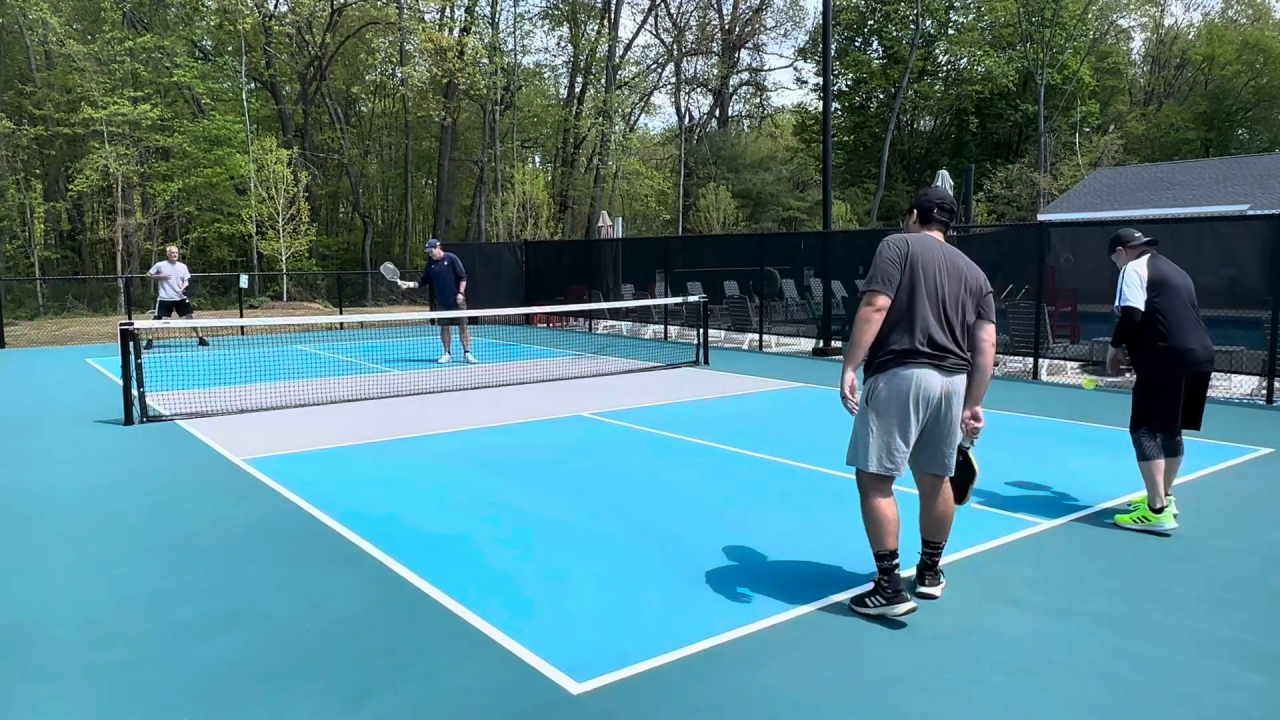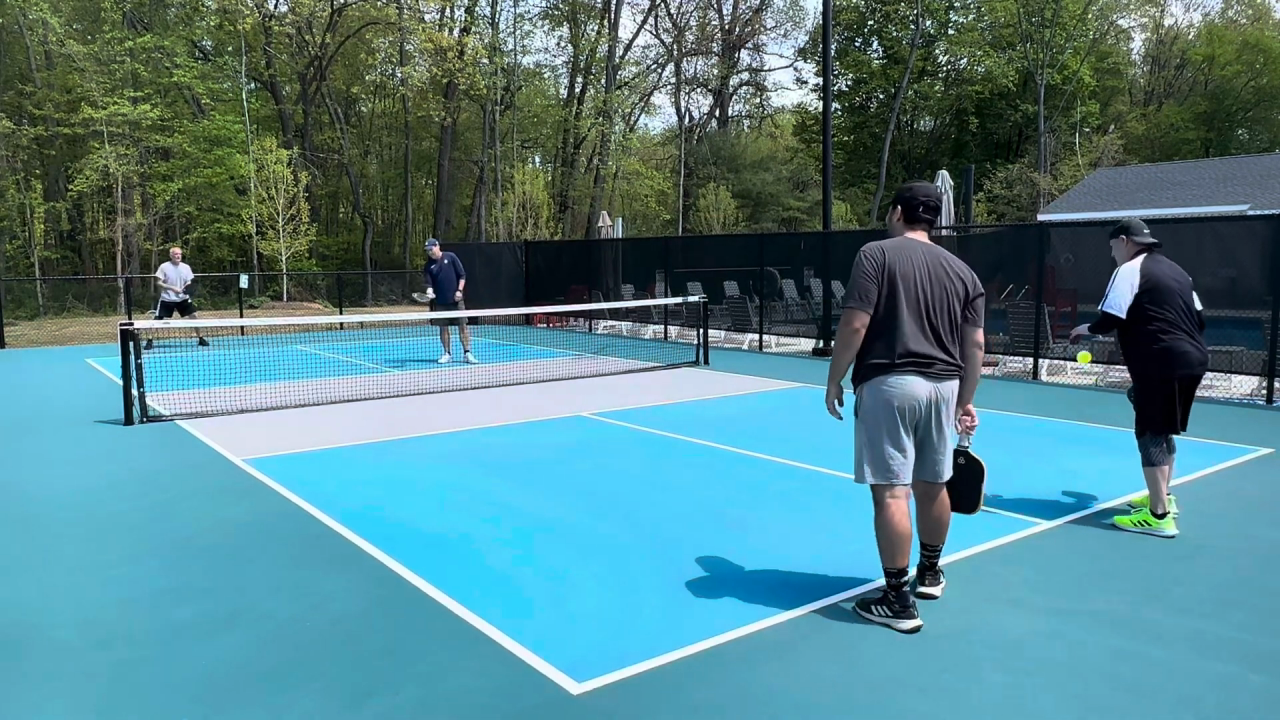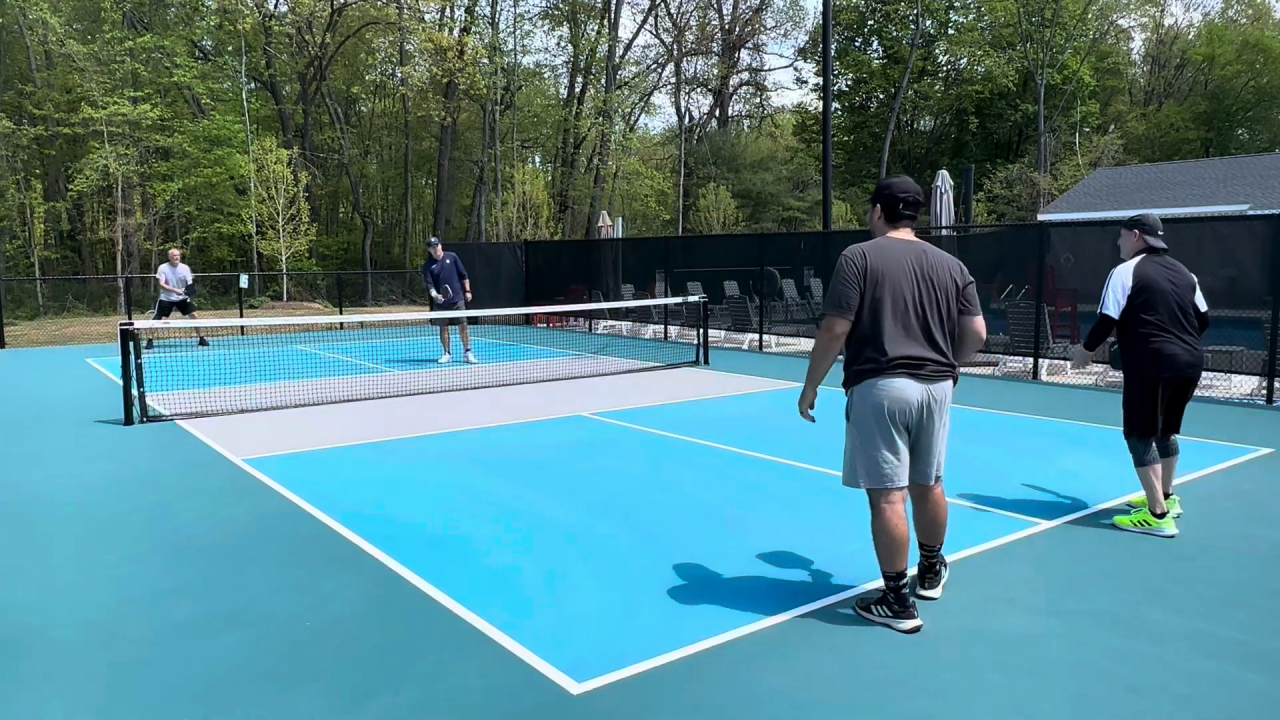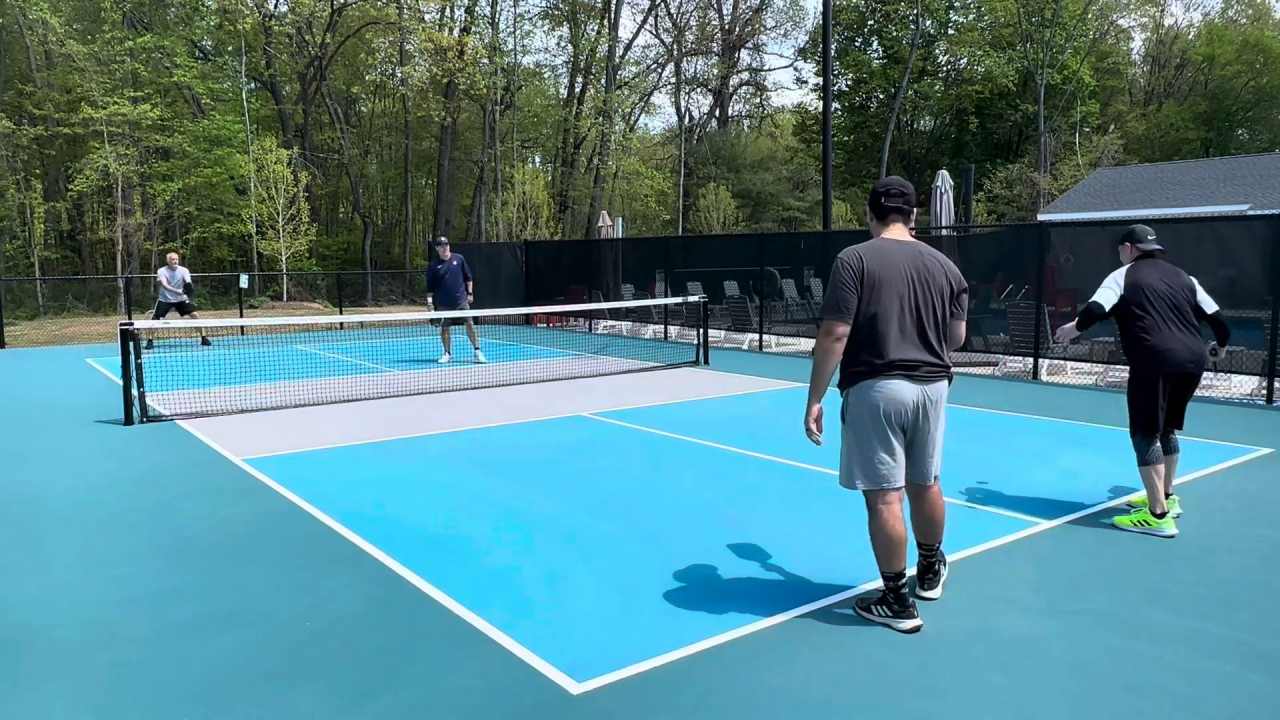
dt=0.3s
person 1, frame 1
left shoulder: (897, 246)
right shoulder: (973, 271)
left elbow: (875, 307)
right elbow: (985, 346)
left wrist: (849, 368)
right wrist: (972, 404)
left hip: (900, 377)
right hip: (950, 381)
left knee: (874, 479)
right knee: (936, 480)
left ankle: (890, 587)
right ankle: (929, 572)
person 1, frame 2
left shoulder: (876, 255)
right shoulder: (961, 270)
left elbow: (854, 324)
right elbow: (975, 344)
left wrist: (834, 382)
right wrist: (967, 401)
left hip: (888, 386)
right hip: (943, 386)
left knee: (891, 493)
right knee: (933, 484)
left ankle: (898, 601)
right ankle: (929, 573)
person 1, frame 3
left shoulder: (858, 257)
right shoulder: (950, 265)
left elbow: (834, 330)
right elbow: (976, 334)
left wrist: (809, 386)
left hip: (880, 389)
right hip: (935, 387)
left knee: (888, 496)
right knee: (929, 484)
left ankle: (898, 601)
right ankle: (930, 573)
person 1, frame 4
left shoulder: (854, 260)
right shoulder: (944, 266)
left elbow: (834, 335)
right elbow: (957, 337)
left wrist: (814, 400)
left hip: (876, 390)
right hip: (931, 387)
left knee: (884, 496)
right knee: (925, 484)
left ankle: (898, 602)
right ankle: (930, 572)
person 2, frame 1
left shoulder: (1135, 269)
right shoulder: (1174, 271)
left elbow: (1131, 315)
left wrist: (1114, 347)
right wrist: (1129, 347)
left hip: (1166, 361)
right hip: (1196, 358)
left knee: (1145, 430)
right knee: (1170, 430)
left ankle: (1157, 510)
right ankle: (1163, 497)
person 2, frame 2
left shoulder: (1130, 271)
right shoulder: (1176, 271)
left elbow: (1109, 318)
right elbow: (1199, 319)
left wrist: (1085, 329)
left hip: (1160, 365)
right hip: (1192, 360)
left knee: (1150, 435)
right knee: (1163, 432)
left ankle: (1159, 516)
right ankle: (1163, 498)
person 2, frame 3
left shoulder: (1126, 271)
right shoulder: (1183, 272)
left elbow: (1107, 320)
right elbow: (1202, 320)
left wrist: (1086, 349)
left hip: (1151, 366)
right hip: (1188, 364)
left knee: (1139, 435)
right knee: (1164, 431)
left ankle: (1158, 516)
right ankle: (1166, 498)
person 2, frame 4
left shoulder: (1122, 275)
right shoulder: (1182, 278)
left elbow: (1096, 309)
right elbow: (1217, 320)
left wrist: (1074, 326)
right wrist: (1218, 344)
left hip: (1154, 363)
right hip: (1191, 361)
left knee: (1145, 434)
right knee: (1165, 429)
left ankle: (1158, 516)
right ankle: (1166, 497)
